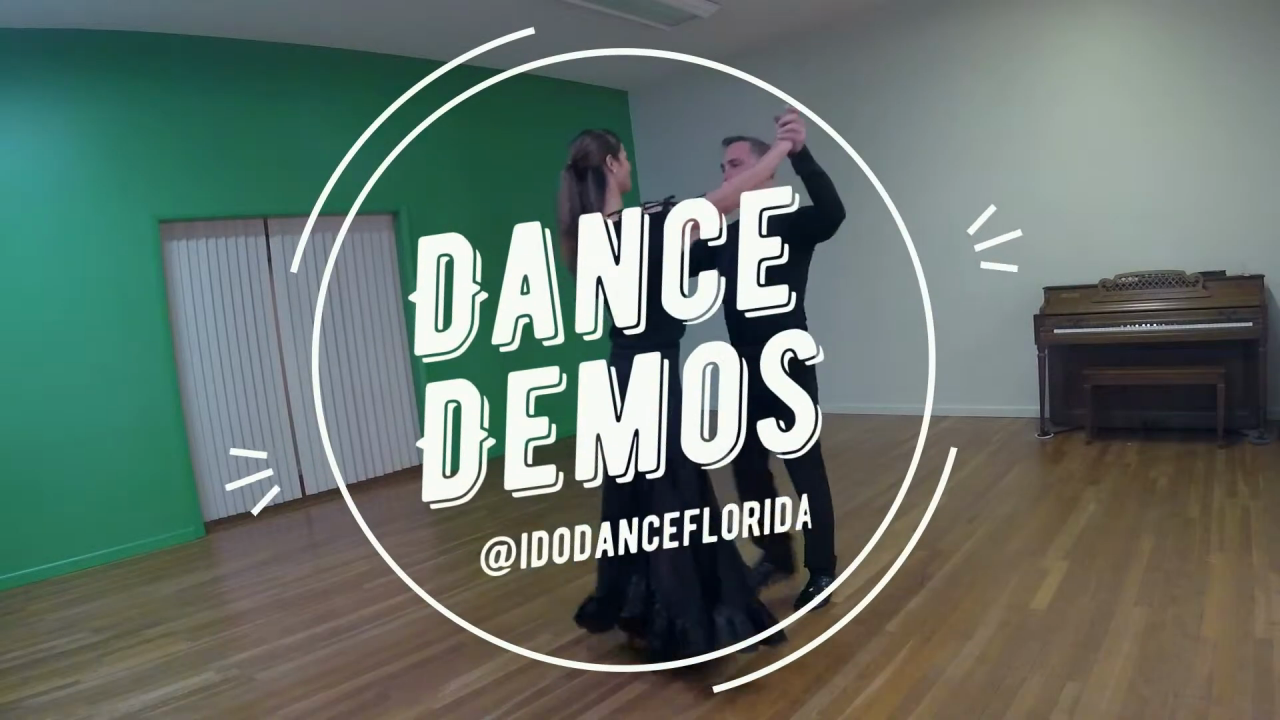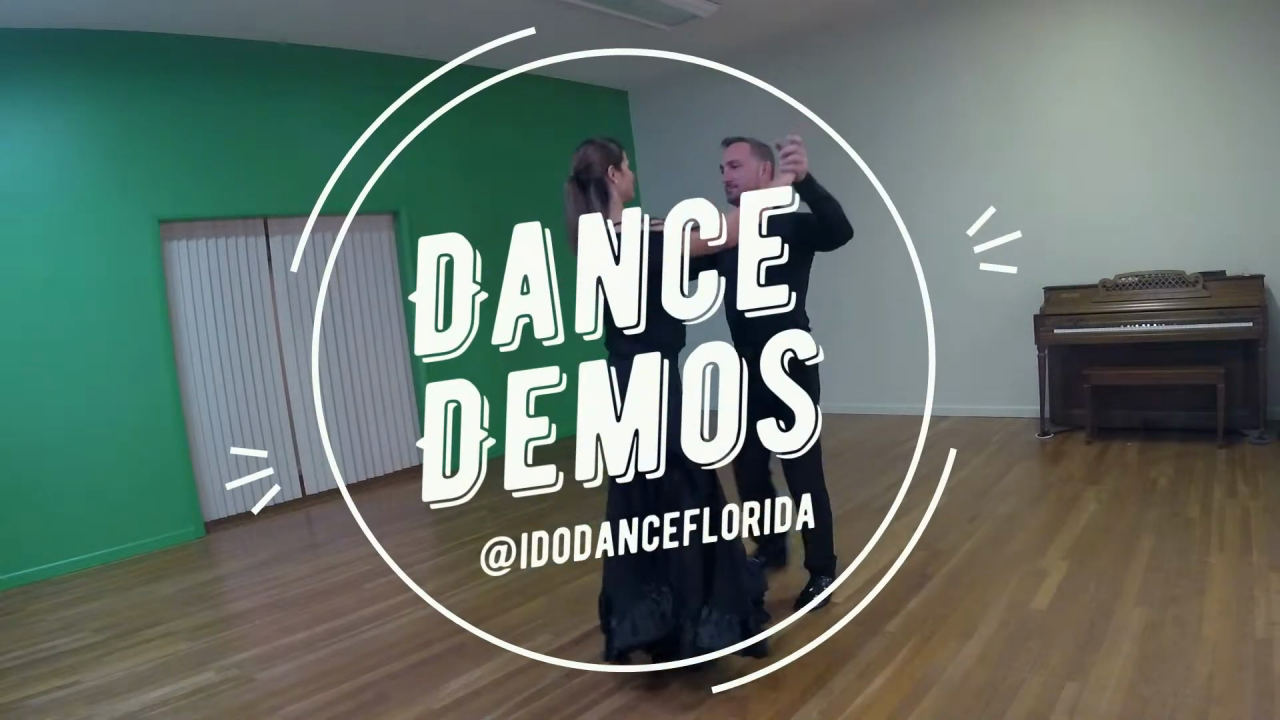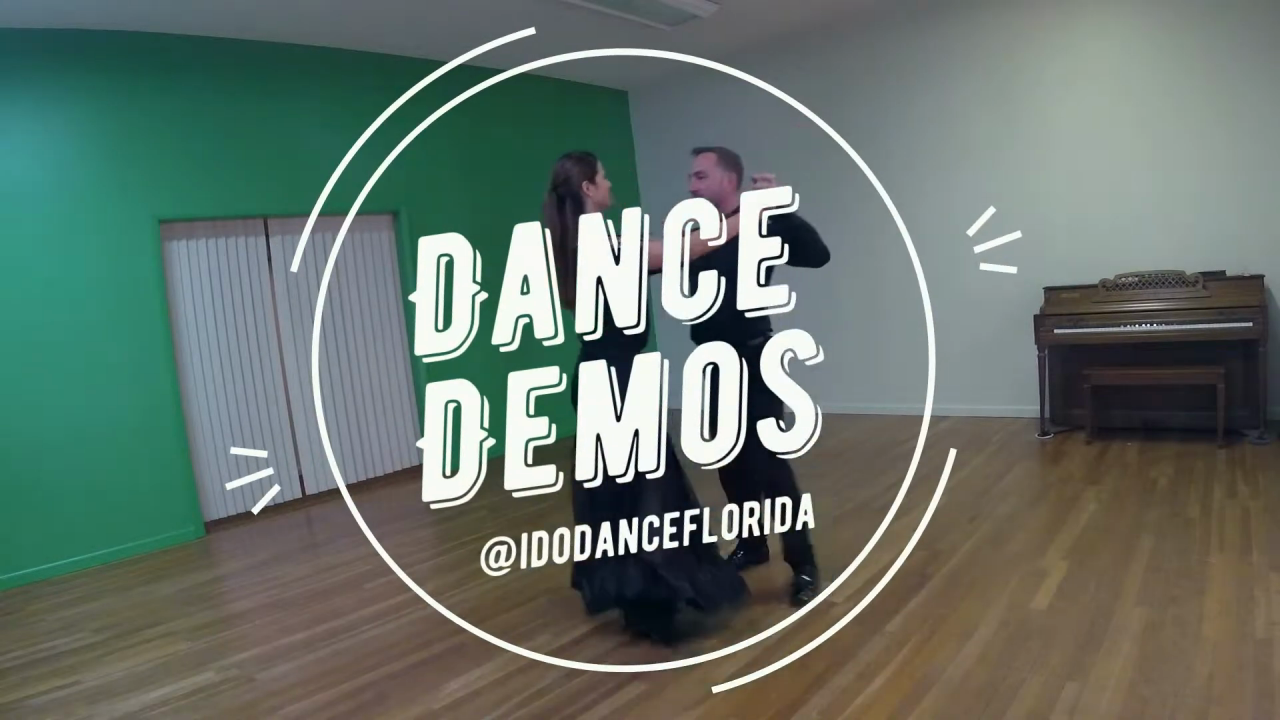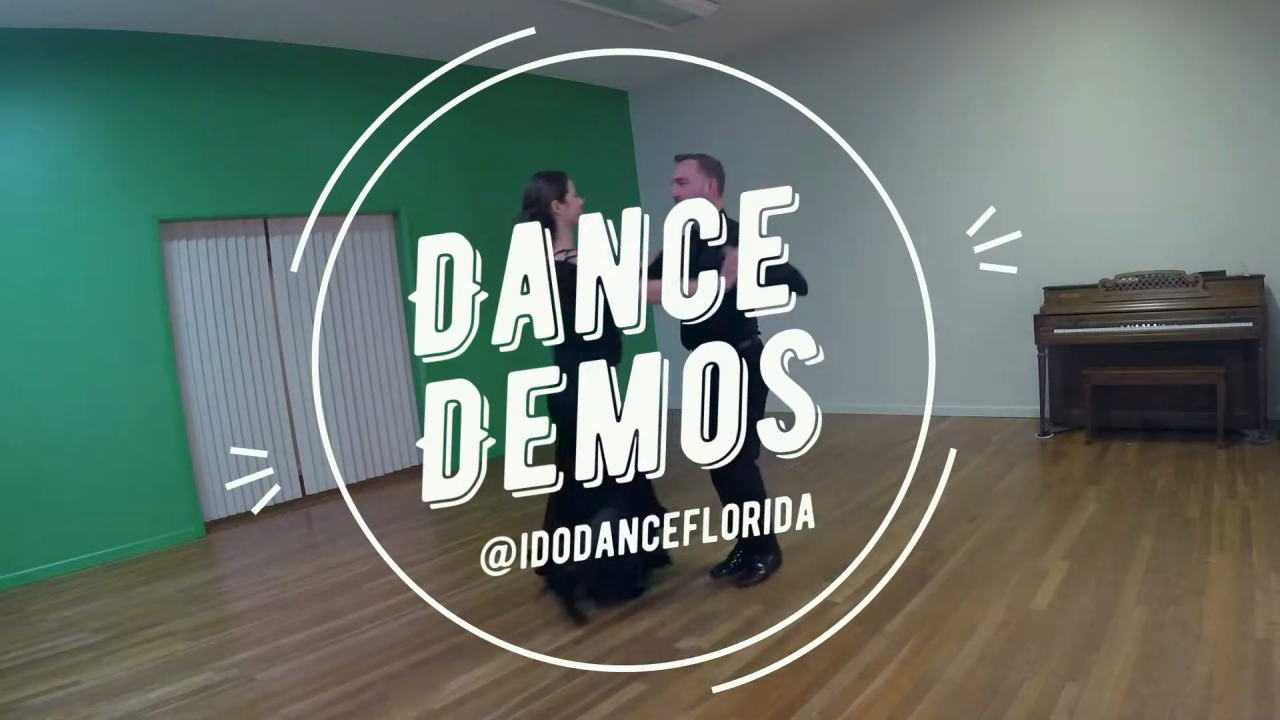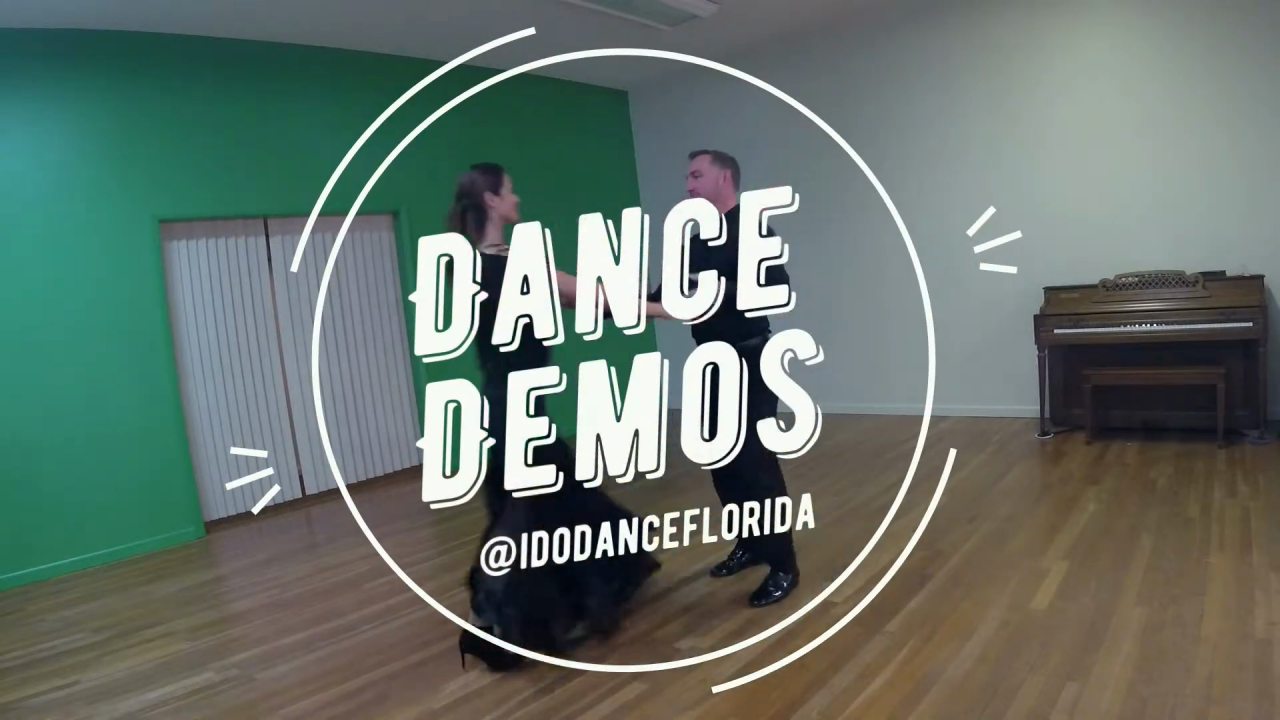
dt=0.4s
person 1, frame 1
right shoulder: (642, 225)
right elbow: (731, 198)
right wrist: (782, 149)
left hip: (625, 375)
left knee: (636, 499)
right knee: (669, 502)
left ankle: (636, 613)
right ankle: (675, 634)
person 1, frame 2
right shoulder: (640, 239)
right elbow: (733, 230)
left hip: (624, 385)
left knee: (642, 505)
right knee: (679, 506)
left ankle: (649, 624)
right ankle: (675, 634)
person 1, frame 3
left shoulder: (579, 250)
right elbow: (693, 248)
right hip: (617, 382)
left knee: (608, 485)
right knee: (649, 486)
left ankle: (619, 584)
right ankle: (650, 603)
person 1, frame 4
left shoulder: (556, 263)
right shoulder: (574, 268)
left hip: (573, 387)
left knee: (586, 483)
right knee: (615, 486)
left ankle: (575, 573)
right ankle: (576, 578)
person 1, frame 5
left shoulder: (481, 264)
right shoulder: (509, 262)
left elbow: (555, 297)
right wrist: (668, 309)
left hip: (509, 398)
left knee: (564, 497)
right knee: (523, 515)
left ankle: (587, 597)
right ankle: (490, 628)
person 2, frame 1
left shoulder: (793, 224)
right shoulder: (727, 238)
left elbow: (832, 212)
left wrist: (800, 154)
left hip: (787, 363)
right hip: (746, 367)
left knee: (804, 468)
right knee: (748, 468)
left ankle: (822, 570)
right ankle: (777, 554)
person 2, frame 2
left shoulder: (794, 226)
left elbow: (840, 231)
left wrist: (804, 179)
left hip: (789, 366)
right hip: (746, 368)
left knee: (802, 471)
right knee: (747, 466)
left ankle: (822, 570)
right ankle: (771, 546)
person 2, frame 3
left shoulder: (759, 231)
left elbow: (817, 254)
left wrist: (781, 210)
left hip: (753, 363)
left knee: (767, 461)
right knee: (730, 462)
left ankle: (803, 564)
right ankle: (752, 544)
person 2, frame 4
left shoulder: (739, 239)
left elbow: (797, 285)
right elbow: (644, 287)
left hip: (741, 363)
left knee: (737, 458)
right knee: (719, 461)
left ankle: (765, 547)
right ankle: (747, 543)
person 2, frame 5
right shoulder: (695, 244)
left elbow: (779, 291)
right elbow: (661, 301)
left wrist: (726, 290)
left hip: (749, 363)
left knee: (757, 462)
right knee: (721, 462)
left ankle: (783, 565)
right ankle: (750, 543)
